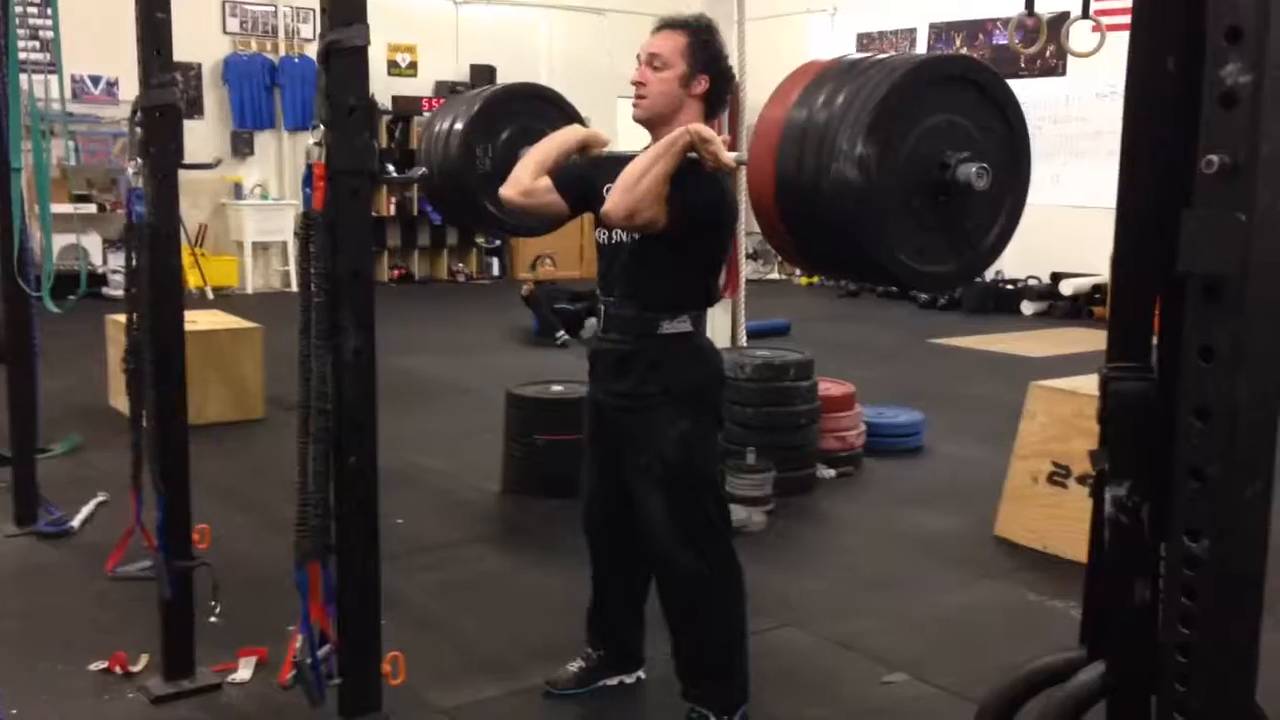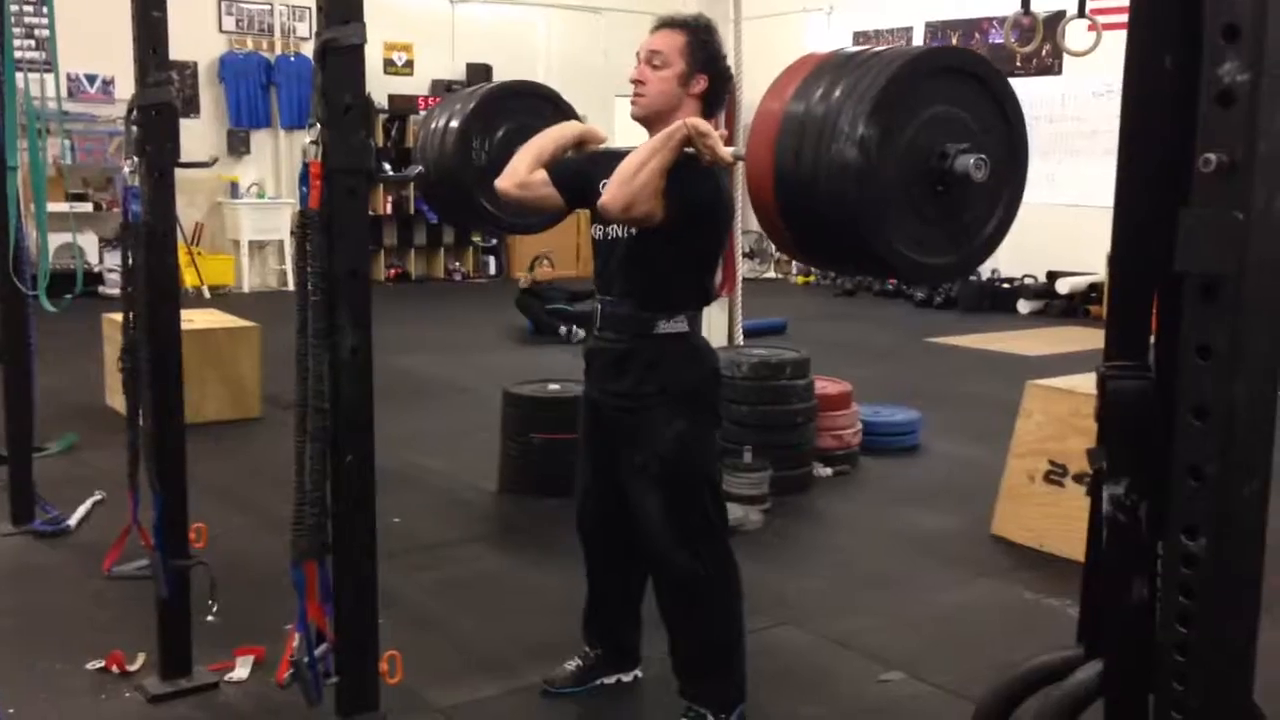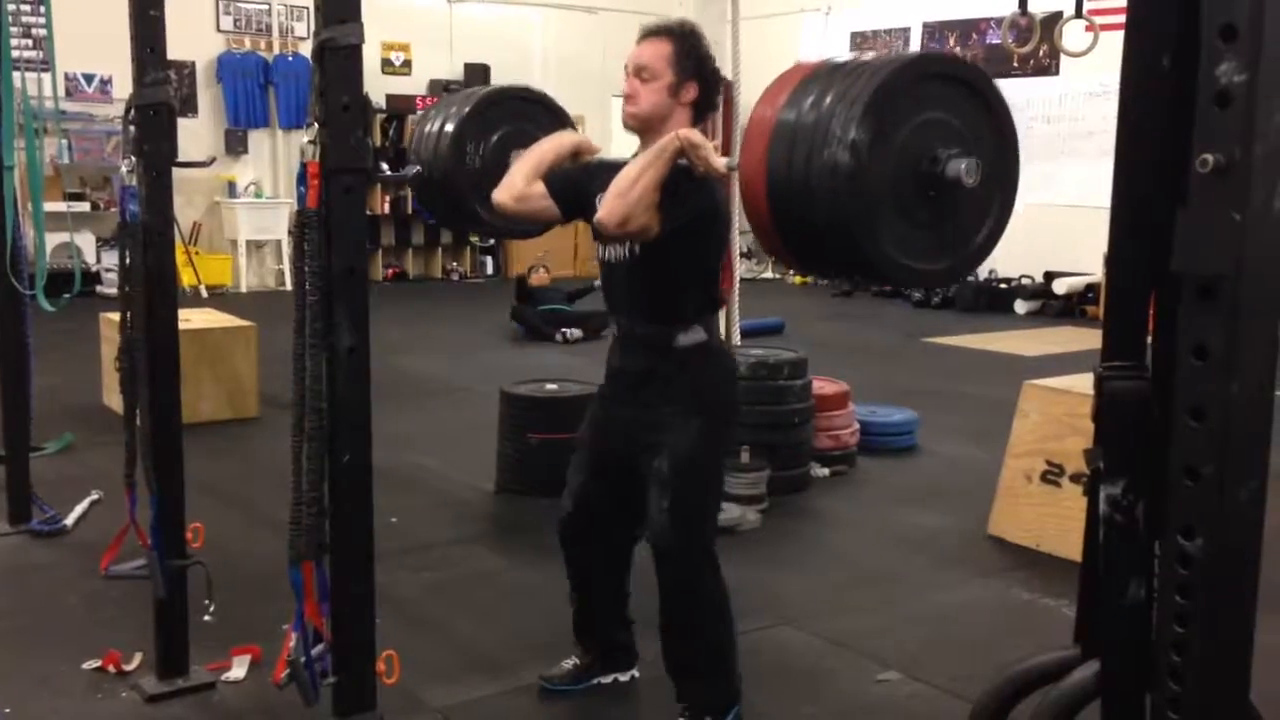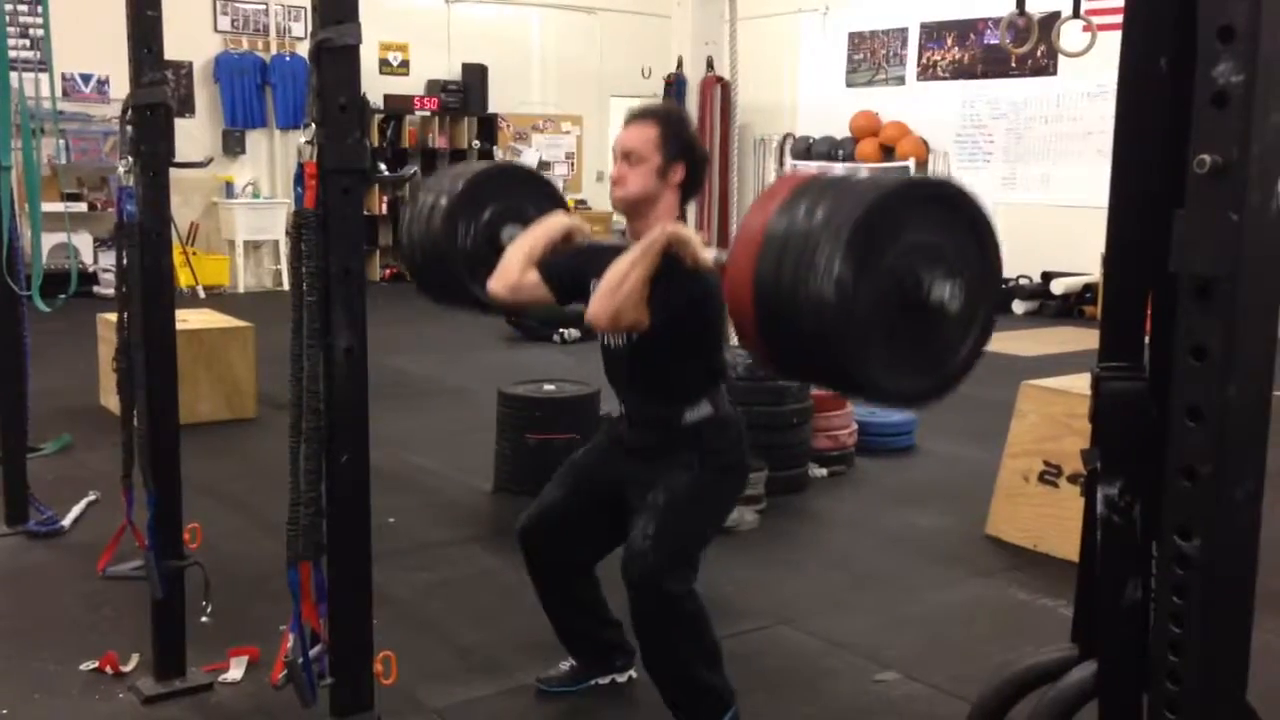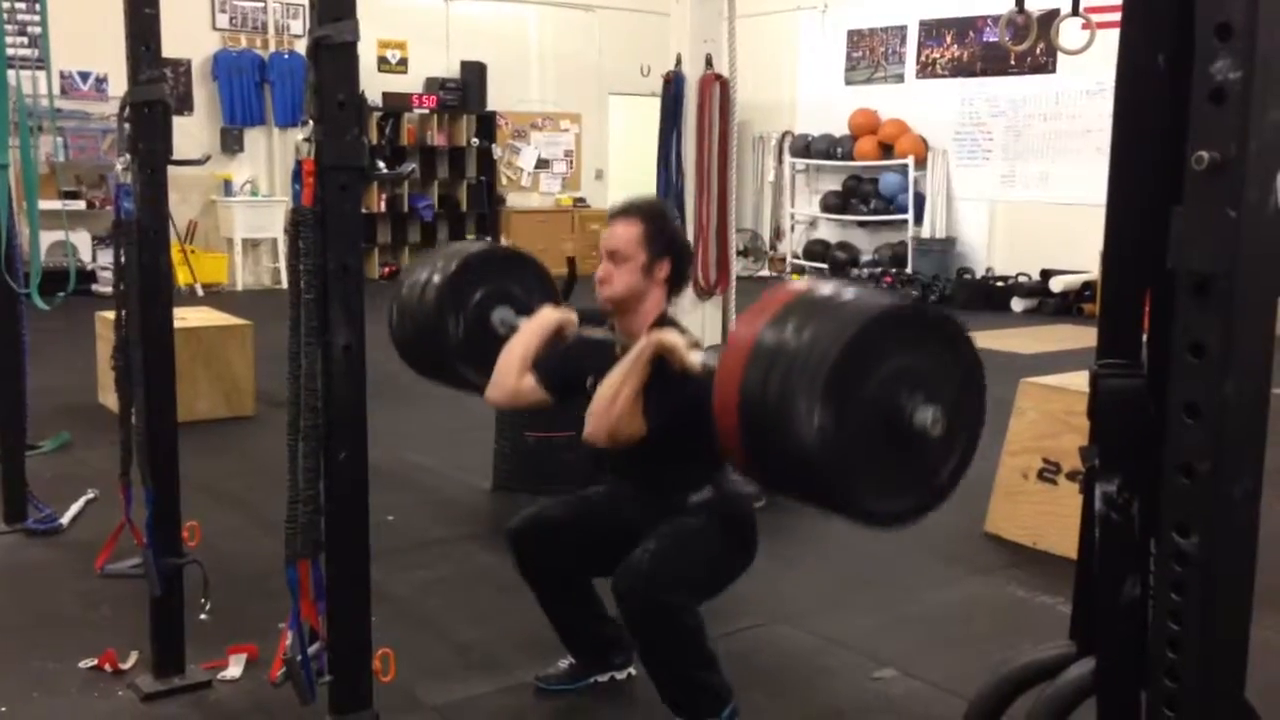
dt=0.3s
person 1, frame 1
left shoulder: (700, 179)
right shoulder: (619, 166)
left elbow: (623, 211)
right elbow: (518, 191)
left wrist: (681, 141)
right wrist: (571, 136)
left hip: (673, 377)
right hip: (614, 368)
left knee: (688, 546)
right knee: (610, 526)
right ankle: (614, 654)
person 1, frame 2
left shoulder: (697, 175)
right shoulder: (616, 159)
left elbow: (619, 203)
right elbow: (513, 183)
left wrist: (678, 132)
right wrist: (568, 131)
left hip: (668, 374)
right hip: (609, 366)
left knee: (683, 546)
right knee: (604, 525)
right ankle: (611, 652)
person 1, frame 3
left shoulder: (692, 184)
right shoulder: (610, 173)
left elbow: (614, 219)
right elbow: (509, 196)
left wrist: (671, 147)
right wrist: (563, 142)
left hip: (688, 383)
right hip: (628, 375)
left knee: (678, 544)
right knee: (586, 522)
right ankle: (607, 655)
person 1, frame 4
left shoulder: (684, 269)
right shoulder: (601, 257)
left elbow: (604, 315)
right elbow: (505, 286)
left wrist: (659, 240)
right wrist: (554, 224)
left hip: (694, 449)
right hip: (631, 436)
left knee: (652, 568)
right knee: (545, 532)
right ankle: (601, 655)
person 1, frame 5
left shoulder: (675, 366)
right shoulder: (596, 352)
left elbow: (600, 432)
right elbow: (503, 390)
left wrist: (648, 349)
right wrist: (545, 321)
left hip: (706, 519)
left knee: (643, 582)
right knee: (534, 536)
right ankle: (604, 654)
